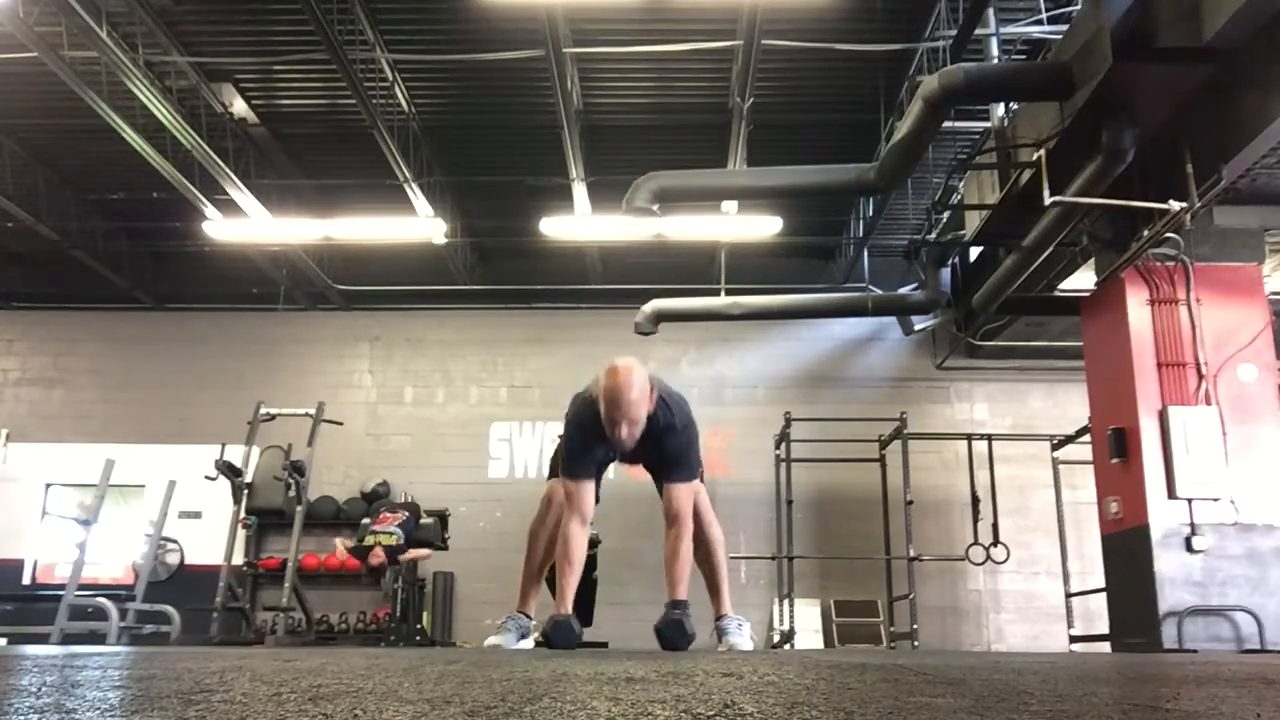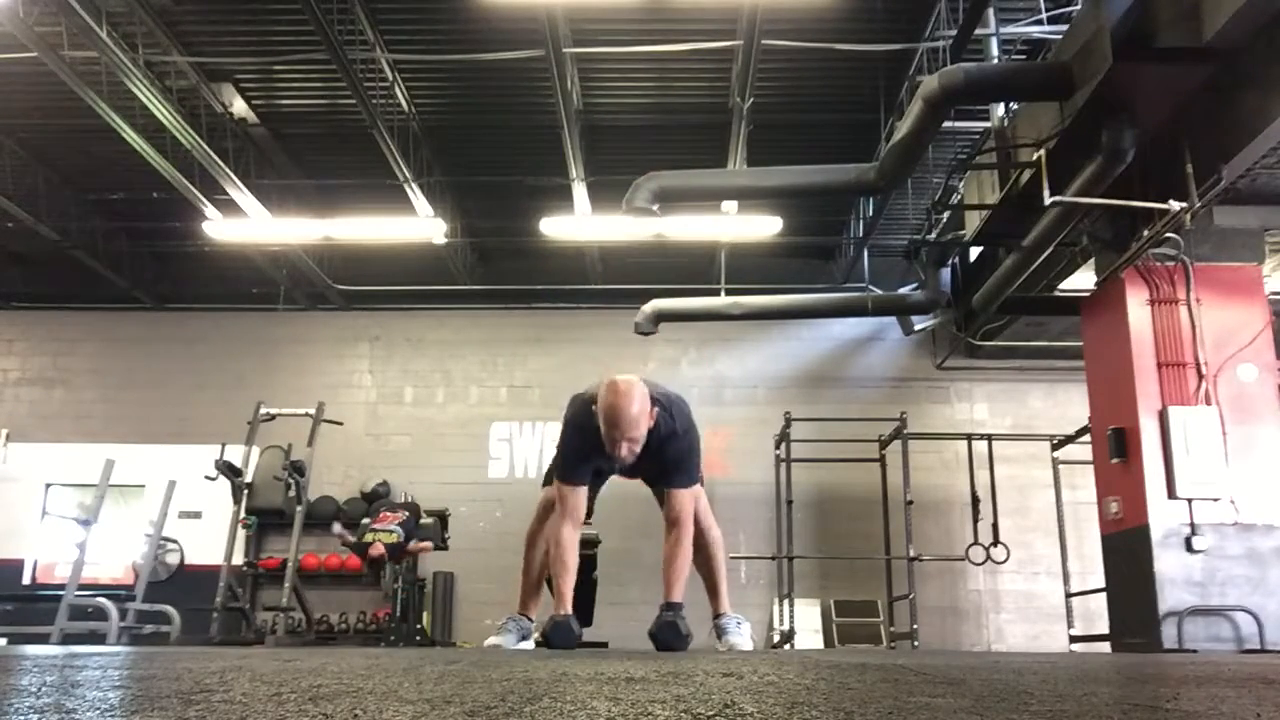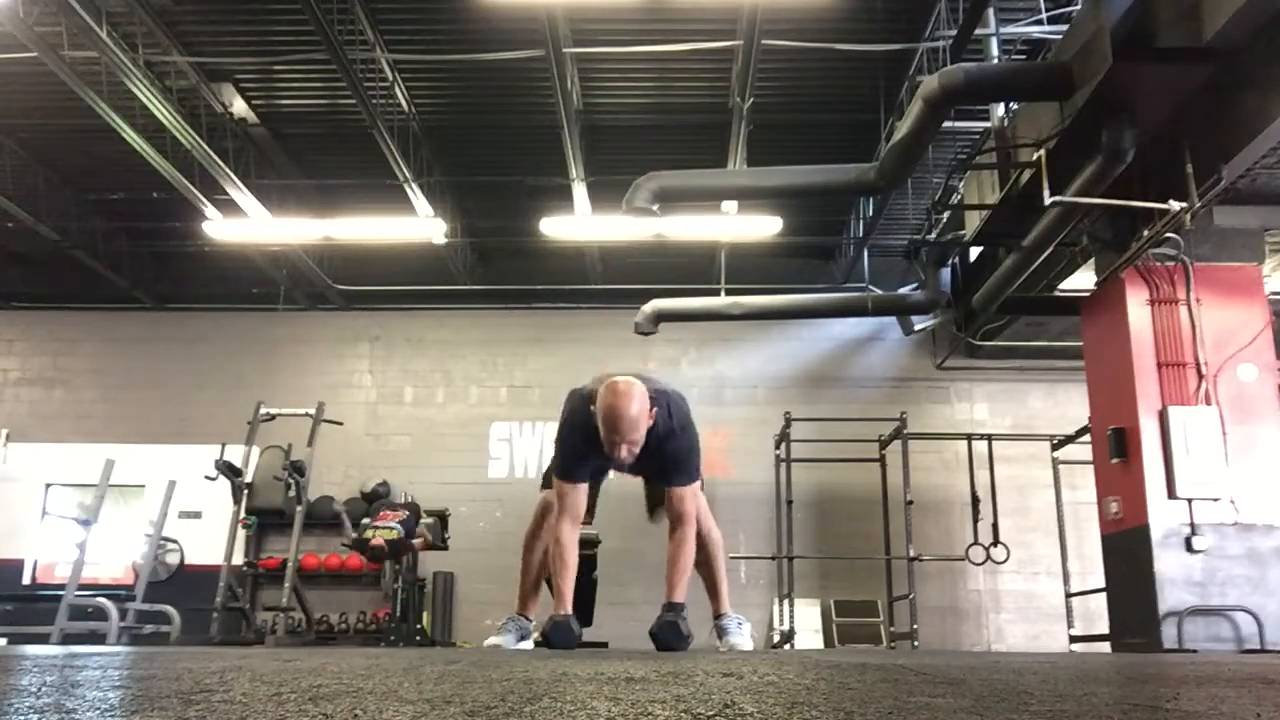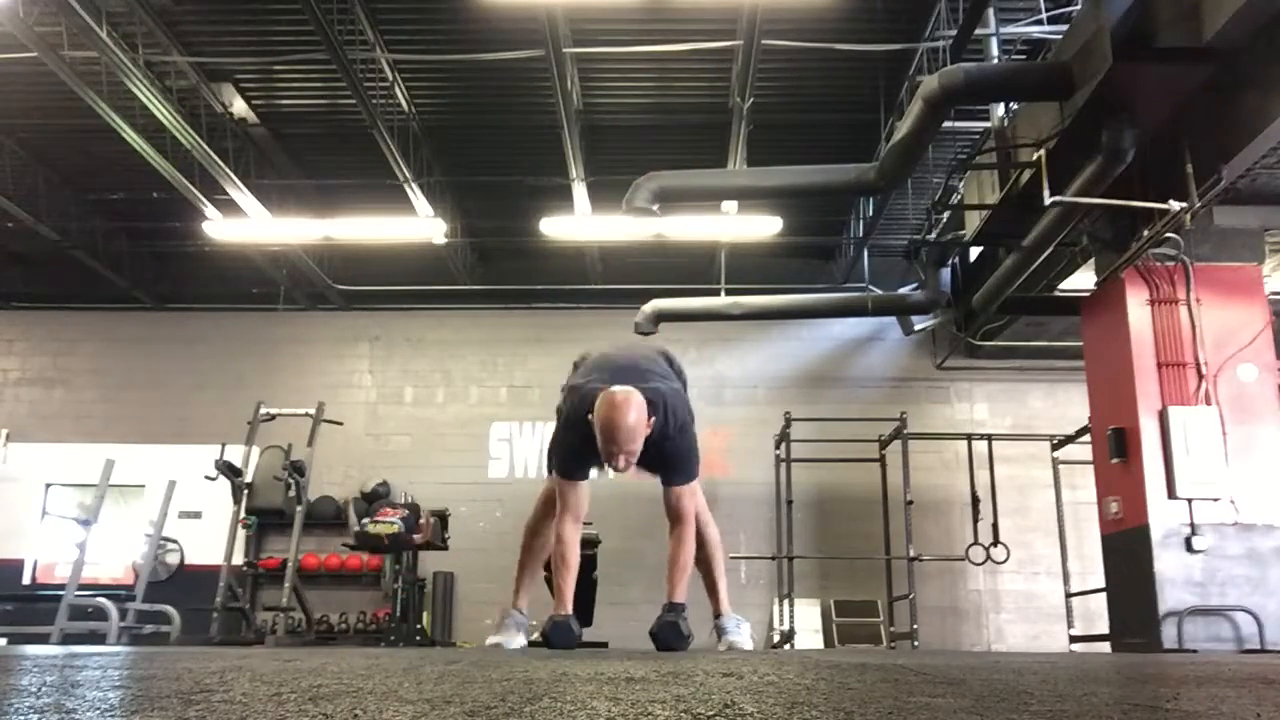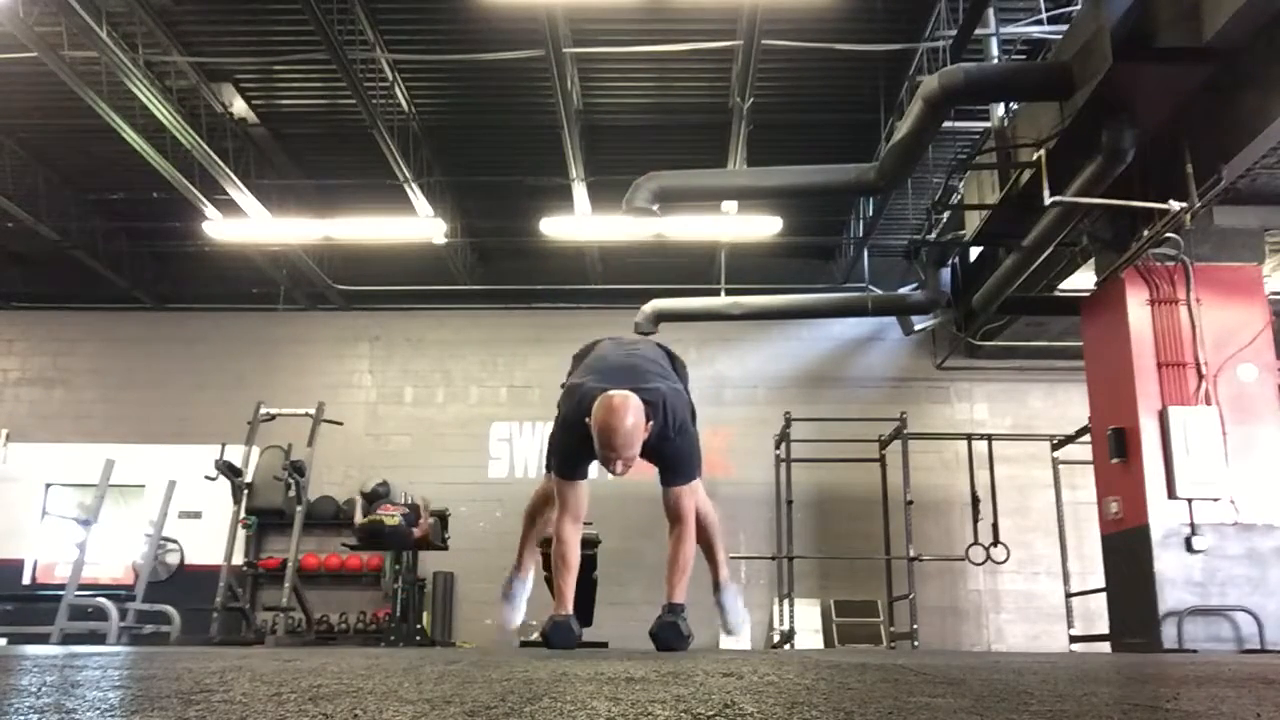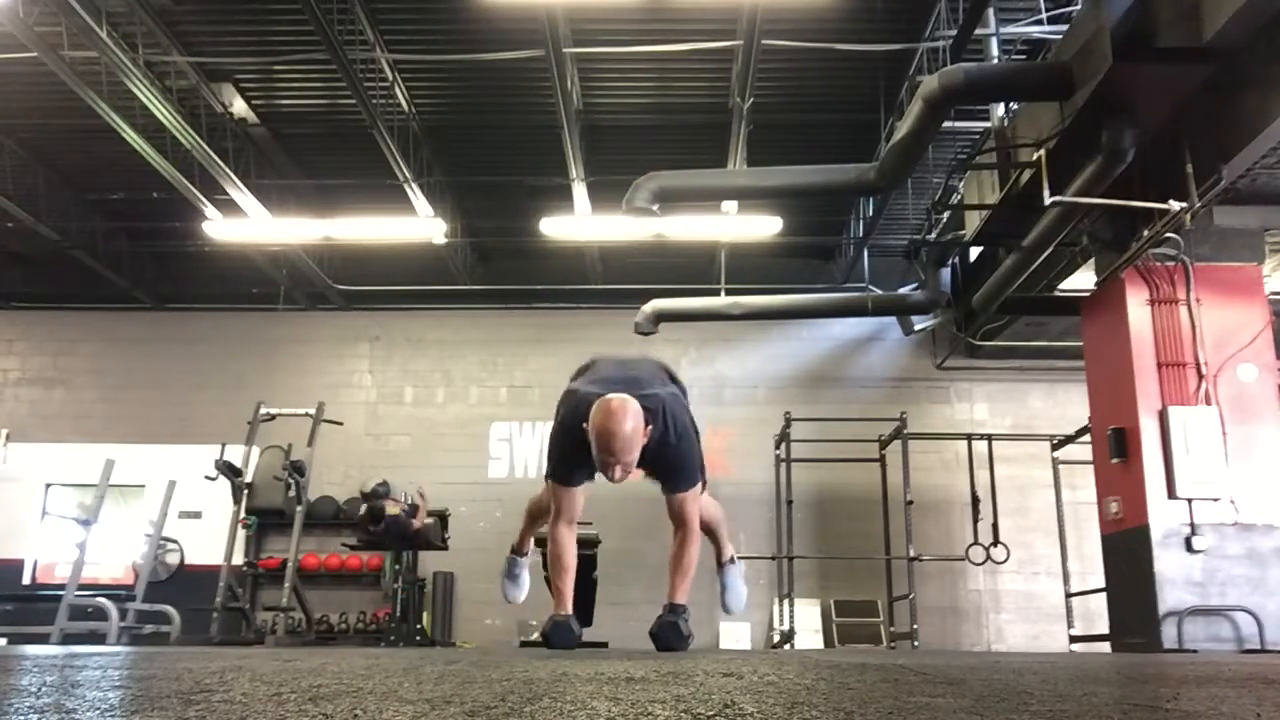
dt=0.1s
person 1, frame 1
left shoulder: (676, 421)
right shoulder: (583, 418)
left elbow: (679, 520)
right elbow: (577, 520)
left wrist: (677, 605)
right wrist: (564, 610)
left hip: (659, 442)
right hip: (594, 442)
left knee: (698, 508)
right knee: (554, 503)
left ankle: (727, 619)
right ankle: (521, 619)
person 1, frame 2
left shoulder: (677, 427)
right shoulder: (579, 424)
left elbow: (679, 524)
right elbow: (569, 524)
left wrist: (672, 607)
right wrist: (562, 612)
left hip: (659, 453)
left knee: (695, 511)
right knee: (551, 506)
left ankle: (725, 619)
right ankle: (522, 621)
person 1, frame 3
left shoulder: (675, 424)
right shoulder: (579, 419)
left elbow: (683, 523)
right elbow: (568, 522)
left wrist: (674, 607)
right wrist: (562, 613)
left knee: (695, 510)
right knee: (551, 508)
left ankle: (726, 620)
right ankle: (519, 622)
person 1, frame 4
left shoulder: (674, 424)
right shoulder: (576, 419)
left elbow: (683, 520)
right elbow: (570, 519)
left wrist: (675, 607)
right wrist: (562, 613)
left knee: (693, 507)
right knee: (553, 499)
left ankle: (724, 617)
right ankle: (517, 613)
person 1, frame 5
left shoulder: (673, 425)
right shoulder: (574, 421)
left elbow: (682, 521)
right elbow: (569, 520)
left wrist: (675, 609)
right wrist: (563, 613)
left knee: (692, 501)
right knee: (554, 491)
left ankle: (723, 584)
right ankle: (522, 568)
person 1, frame 6
left shoulder: (674, 429)
right shoulder: (570, 426)
left elbow: (687, 524)
right elbow: (564, 523)
left wrist: (676, 608)
right wrist: (563, 614)
left knee: (695, 503)
right knee: (554, 500)
left ankle: (726, 557)
right ankle: (520, 549)
